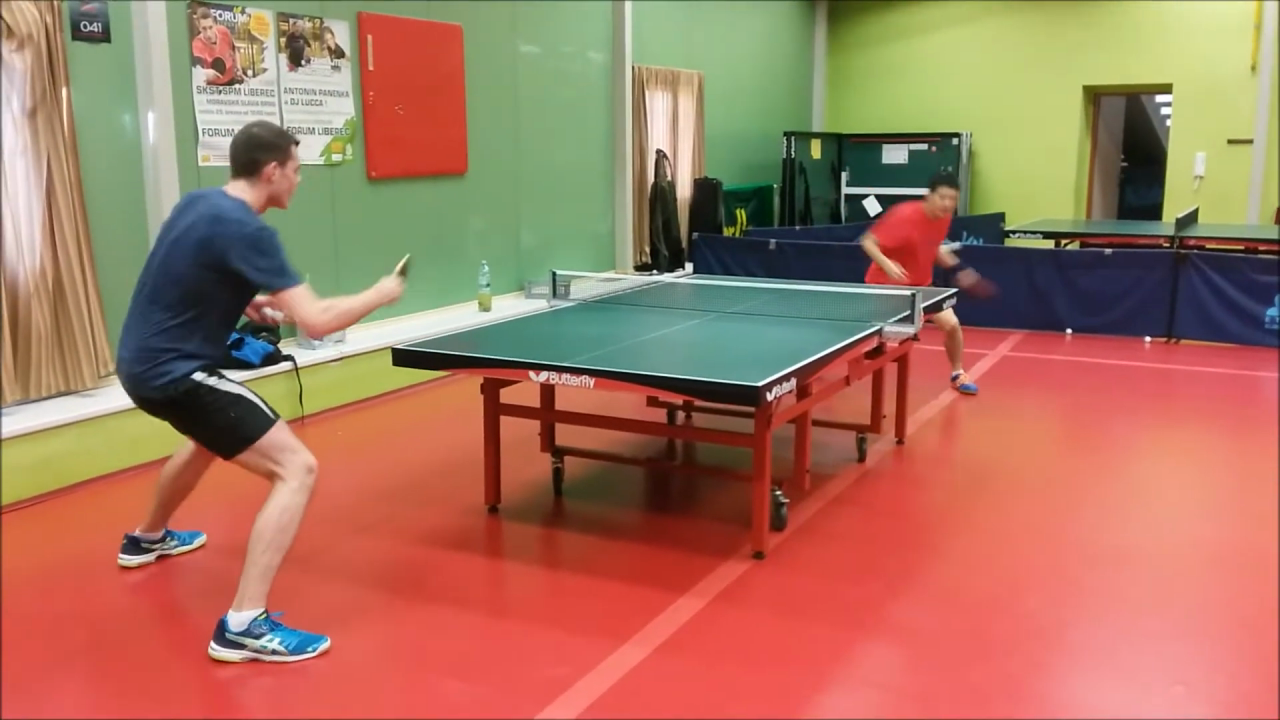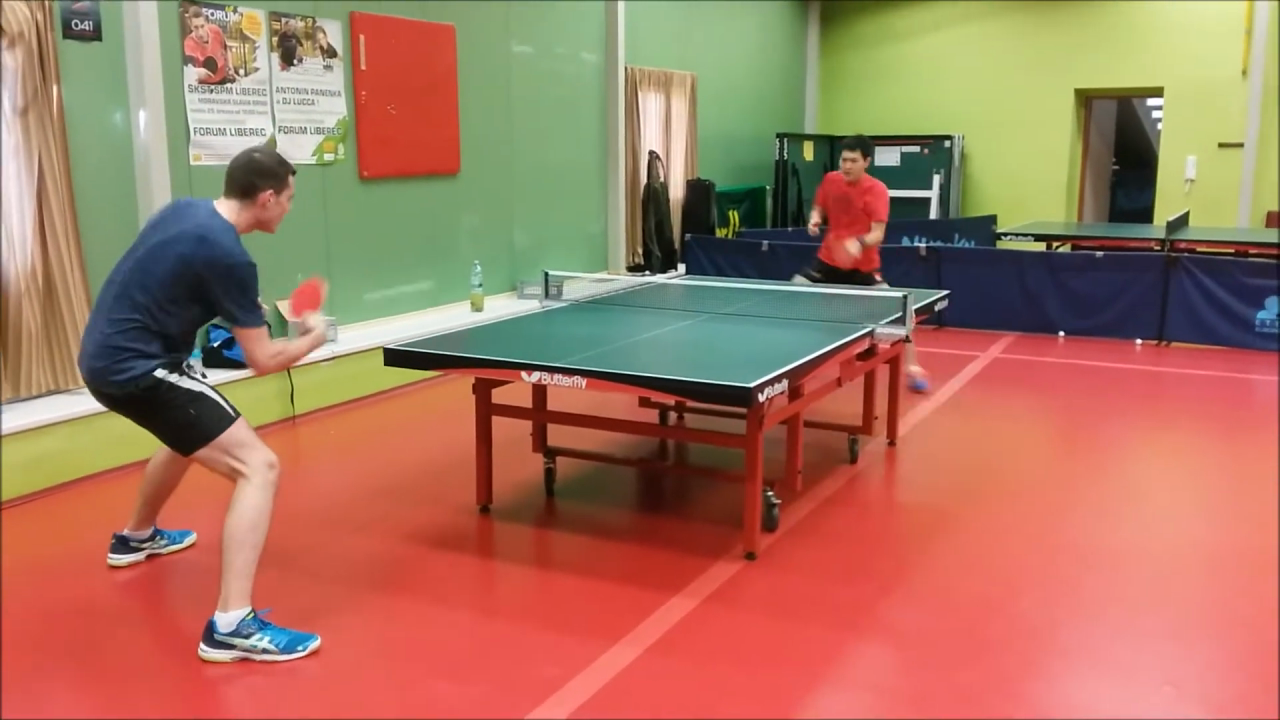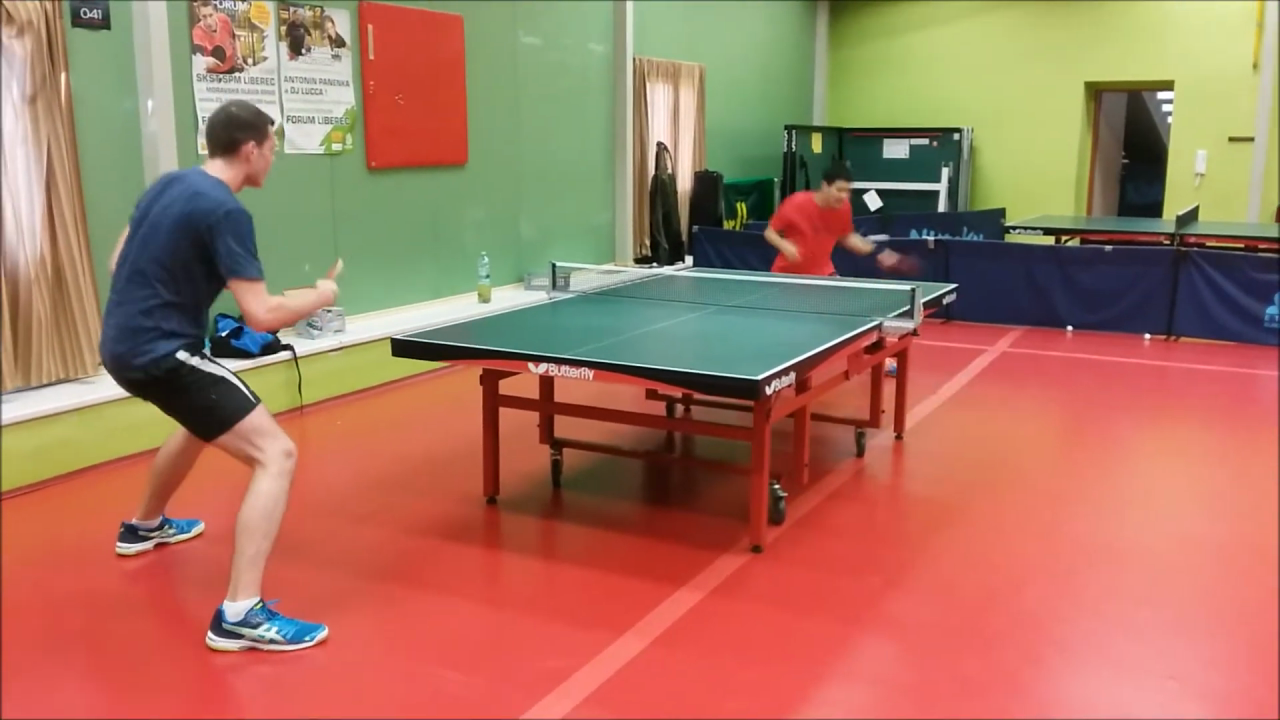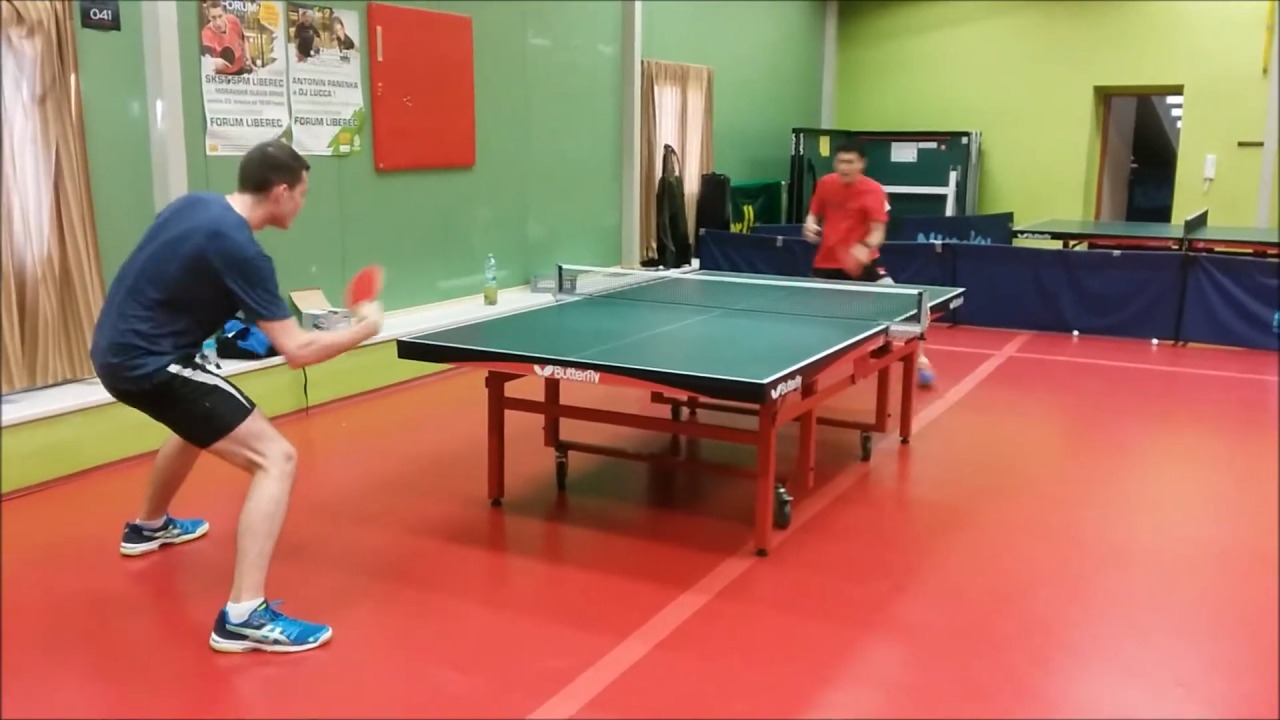
dt=0.4s
person 1, frame 1
left shoulder: (197, 203)
right shoulder: (247, 232)
right elbow: (315, 322)
right wrist: (382, 293)
left hip: (140, 361)
right hip: (174, 374)
left knee: (212, 438)
right knee: (296, 469)
left ankle: (146, 537)
right ankle: (243, 625)
person 1, frame 2
left shoulder: (183, 210)
right shoulder: (229, 257)
right elbow: (264, 359)
right wrist: (313, 337)
left hip: (104, 355)
right hip: (135, 369)
left knee: (195, 434)
right knee: (258, 466)
left ankle: (136, 537)
right ankle: (231, 625)
person 1, frame 3
left shoulder: (169, 184)
right shoulder: (225, 211)
left elbow: (122, 259)
right elbow: (262, 315)
right wrist: (321, 297)
left hip: (123, 344)
right hip: (160, 353)
left knee: (203, 421)
right knee: (276, 454)
left ankle: (144, 525)
right ankle: (240, 613)
person 1, frame 4
left shoulder: (193, 204)
right shoulder: (240, 251)
right elbow: (297, 349)
right wrist: (363, 327)
left hip: (116, 348)
right hip: (145, 365)
left knee: (206, 425)
right knee: (275, 458)
left ankle: (147, 526)
right ankle: (244, 616)
person 2, frame 1
left shoulder: (944, 217)
right shoulder: (902, 214)
right elbow: (868, 242)
left wrist: (957, 267)
right wrist: (885, 264)
left hip: (919, 285)
right hip: (884, 283)
left knee: (952, 325)
left ankle: (958, 374)
person 2, frame 2
left shoulder: (877, 191)
right shoulder: (830, 181)
left elbow: (878, 235)
right elbow: (818, 208)
left wrist: (858, 244)
right wrist: (814, 220)
left hip: (862, 266)
right hip: (828, 260)
left ankle: (913, 368)
person 2, frame 3
left shoulder: (844, 208)
right shoulder: (795, 204)
left elbow: (848, 238)
right elbow: (770, 232)
left wrist: (877, 251)
right wrist: (784, 246)
left hip: (822, 273)
right hip: (789, 273)
person 2, frame 4
left shoulder: (873, 190)
right shoulder: (825, 184)
left elbow: (878, 233)
right elbow: (813, 213)
left wrist: (863, 249)
right wrist: (810, 225)
left hip: (863, 261)
right hip: (827, 263)
left ankle: (920, 360)
